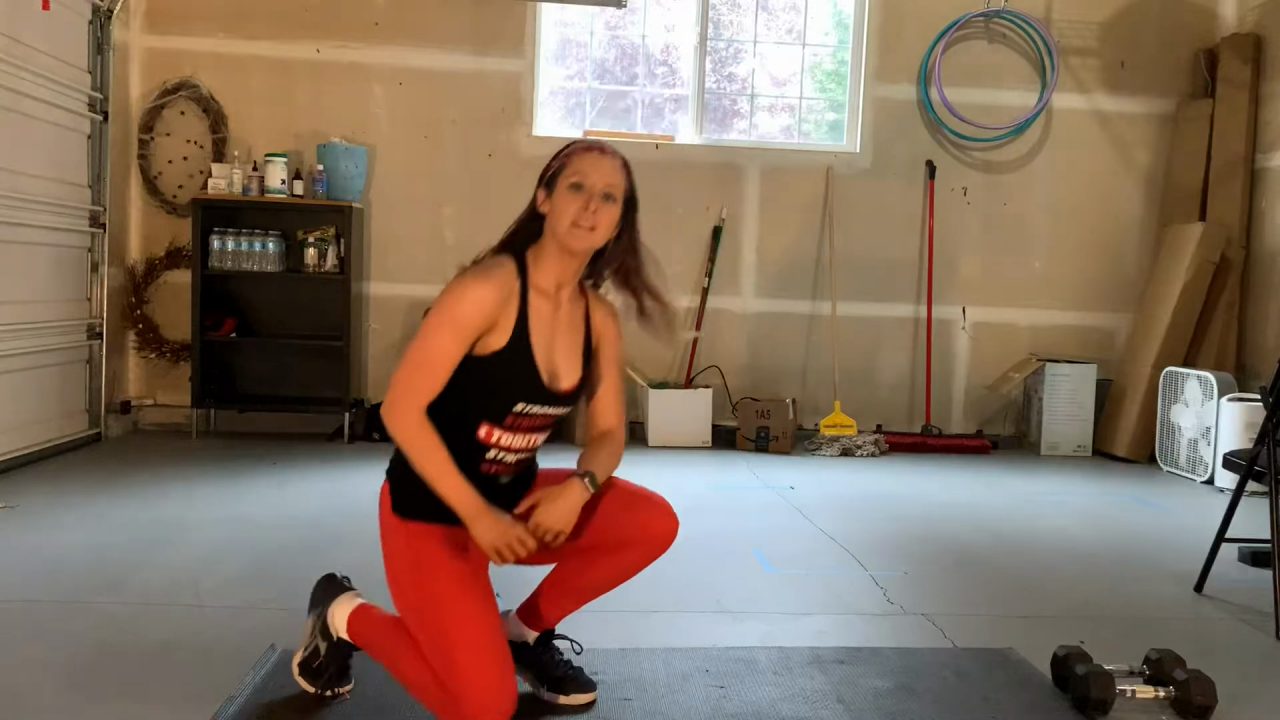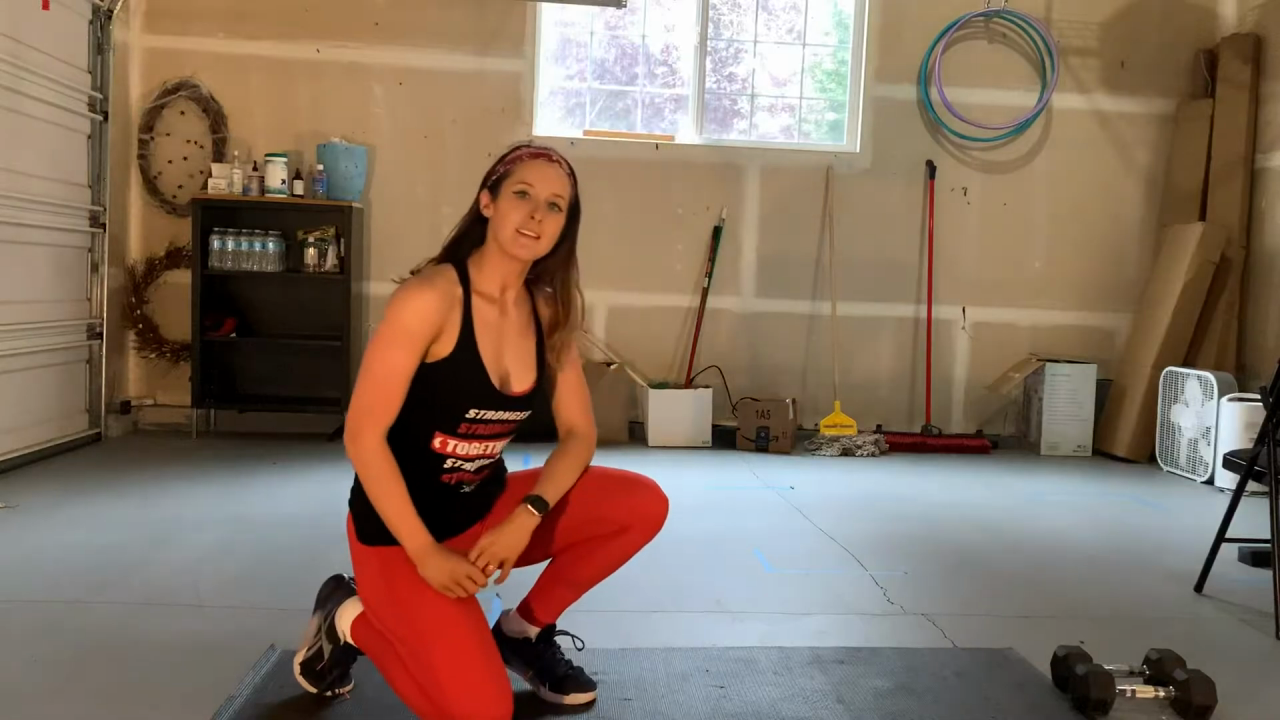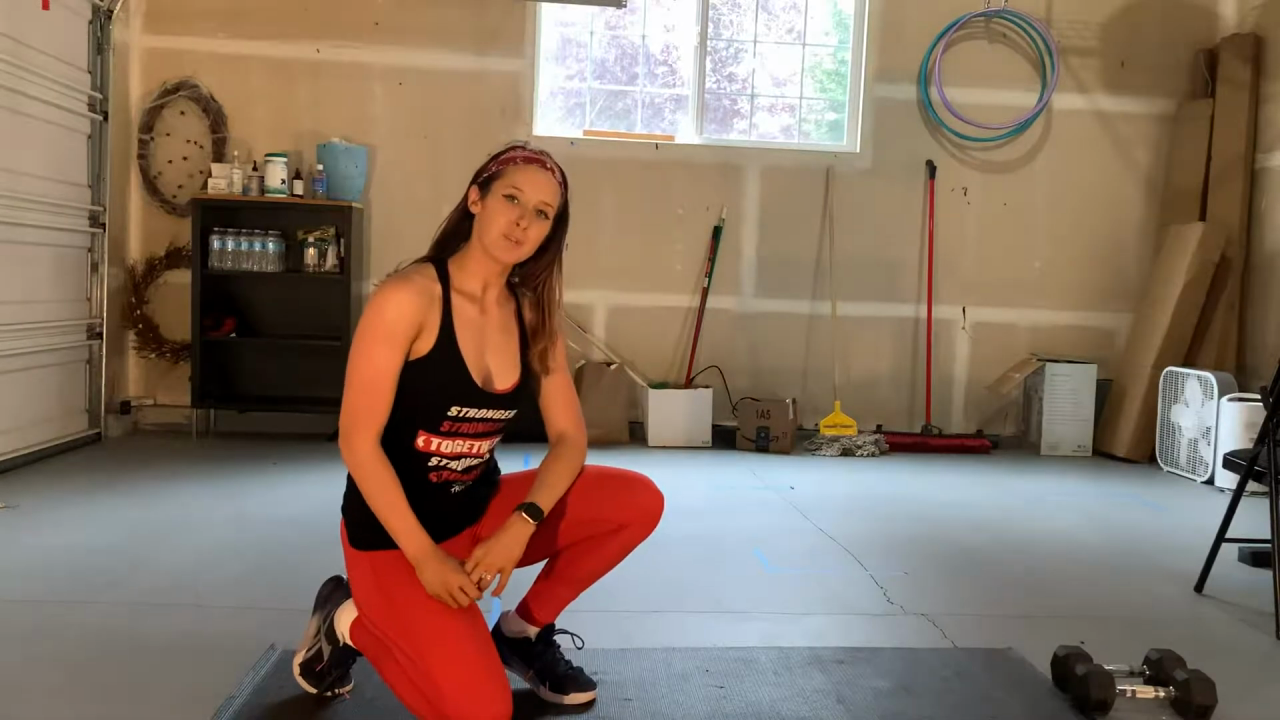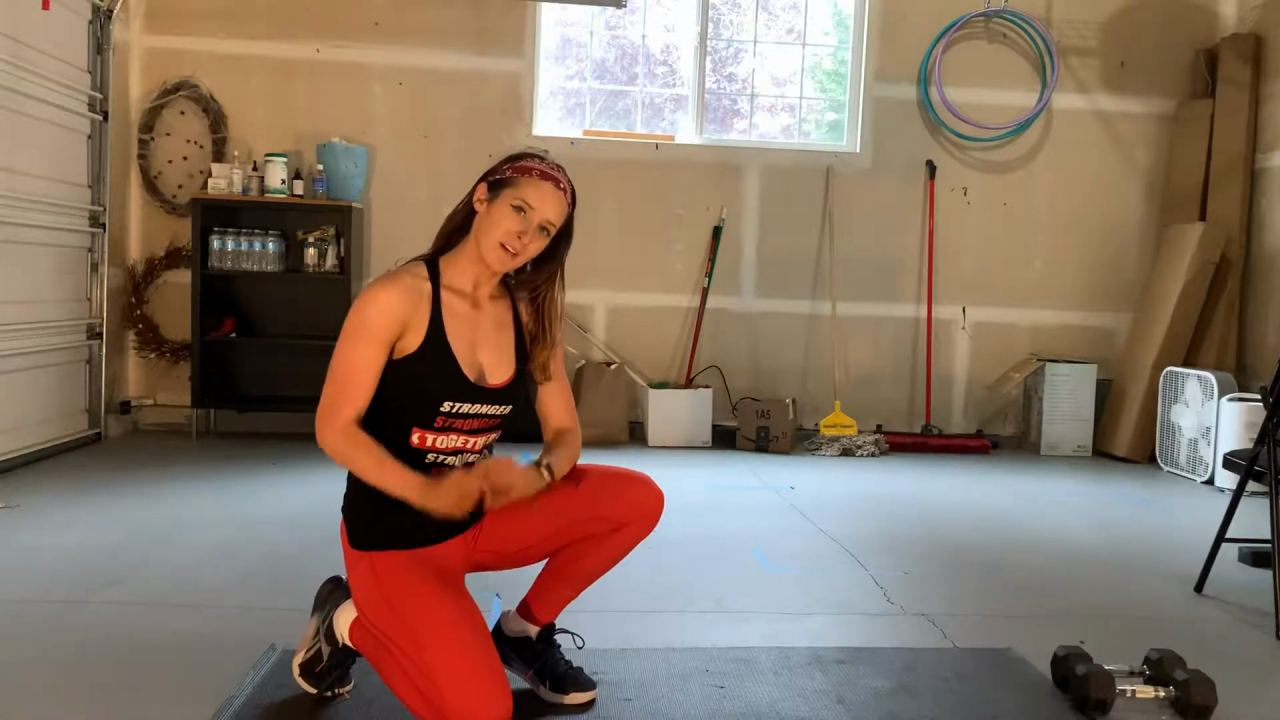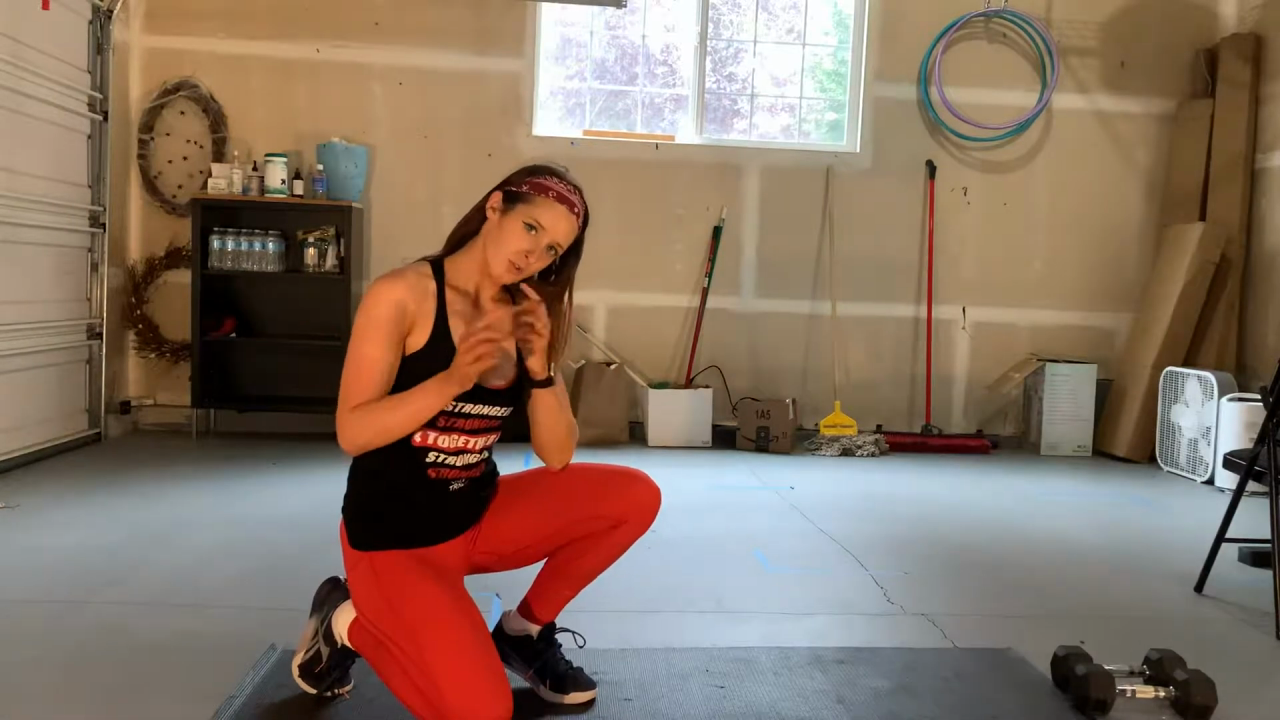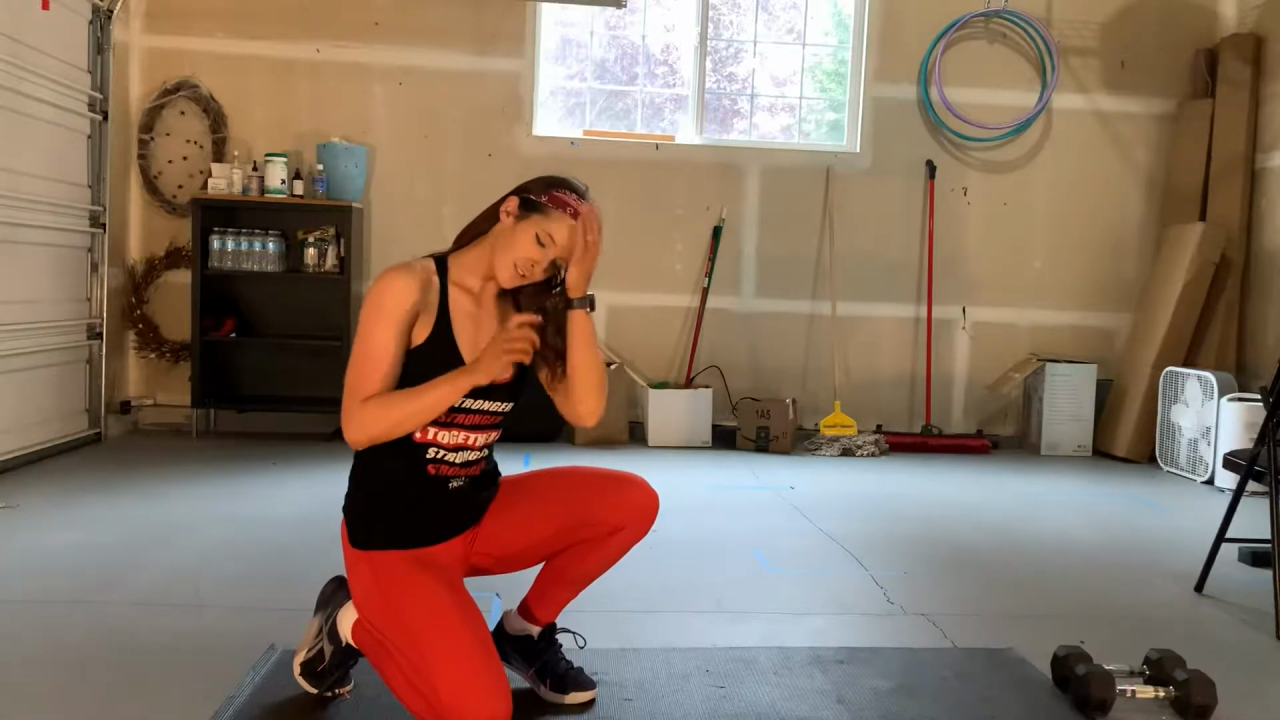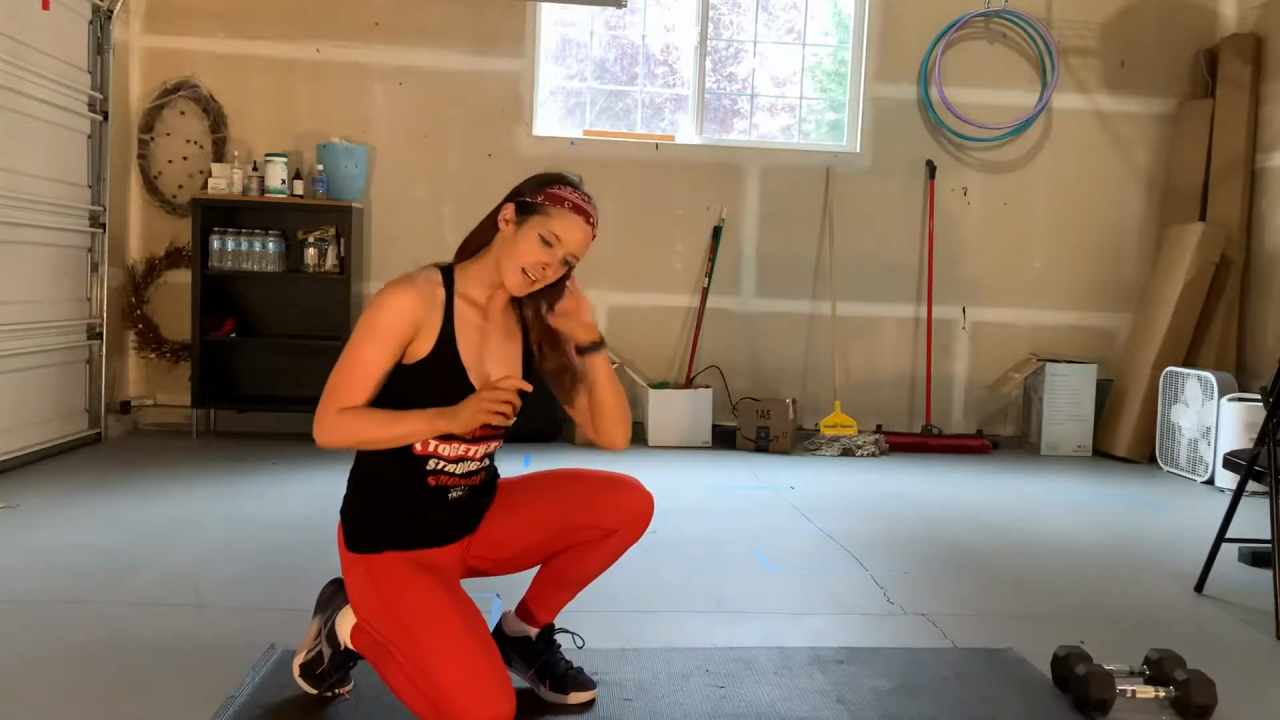
dt=0.4s
person 1, frame 1
left shoulder: (599, 315)
right shoulder: (488, 289)
left elbow: (607, 433)
right elbow: (401, 408)
left wrist: (578, 489)
right wrist: (474, 515)
left hip: (517, 497)
right hip: (429, 509)
left knee: (653, 524)
left ankle: (525, 633)
right ankle: (344, 617)
person 1, frame 2
left shoulder: (550, 314)
right shoulder: (430, 298)
left elbow: (578, 433)
right elbow: (363, 436)
left wrist: (525, 519)
right wrist: (425, 553)
left hip: (487, 508)
right hip: (401, 529)
left knee: (642, 505)
left ankle: (524, 630)
right ankle: (350, 619)
person 1, frame 3
left shoulder: (534, 314)
right shoulder: (408, 297)
left elbow: (569, 438)
right elbow: (358, 441)
left wrist: (520, 527)
right wrist: (423, 556)
left hip: (481, 510)
right hip: (395, 532)
left knee: (638, 502)
left ankle: (524, 630)
right ankle: (350, 622)
person 1, frame 4
left shoulder: (530, 312)
right shoulder: (397, 296)
left elbow: (570, 437)
right elbow: (334, 429)
left wrist: (537, 475)
right wrist: (425, 493)
left hip: (482, 513)
right hip: (394, 532)
left knee: (637, 501)
left ankle: (524, 631)
right ankle: (349, 623)
person 1, frame 5
left shoulder: (527, 316)
right shoulder: (401, 293)
left elbow: (557, 456)
right elbow: (353, 434)
left wrist: (540, 368)
right wrist: (456, 377)
left hip: (479, 514)
right hip: (394, 535)
left knee: (635, 497)
left ankle: (525, 631)
right ankle: (347, 624)
person 1, frame 6
left shoulder: (528, 312)
right shoulder: (408, 287)
left elbow: (585, 410)
right elbow: (359, 424)
left wrist: (577, 295)
right wrist: (476, 372)
left hip: (480, 513)
right hip: (394, 536)
left knee: (632, 502)
left ankle: (525, 631)
right ankle: (351, 625)
person 1, frame 7
left shoulder: (536, 324)
right shoulder: (414, 300)
left elbow: (612, 436)
right elbow: (331, 424)
left wrist: (590, 343)
right wrist: (453, 419)
left hip: (478, 519)
right hip: (391, 542)
left knee: (628, 504)
left ankle: (524, 632)
right ankle: (352, 628)
